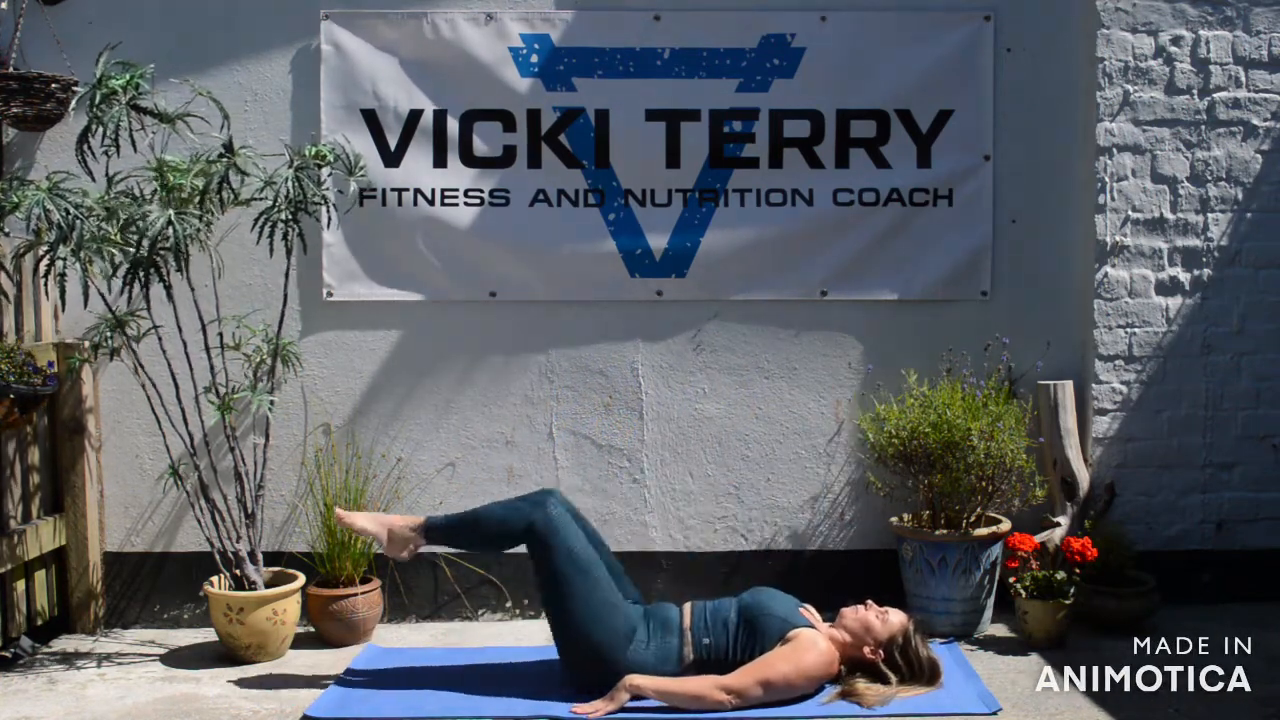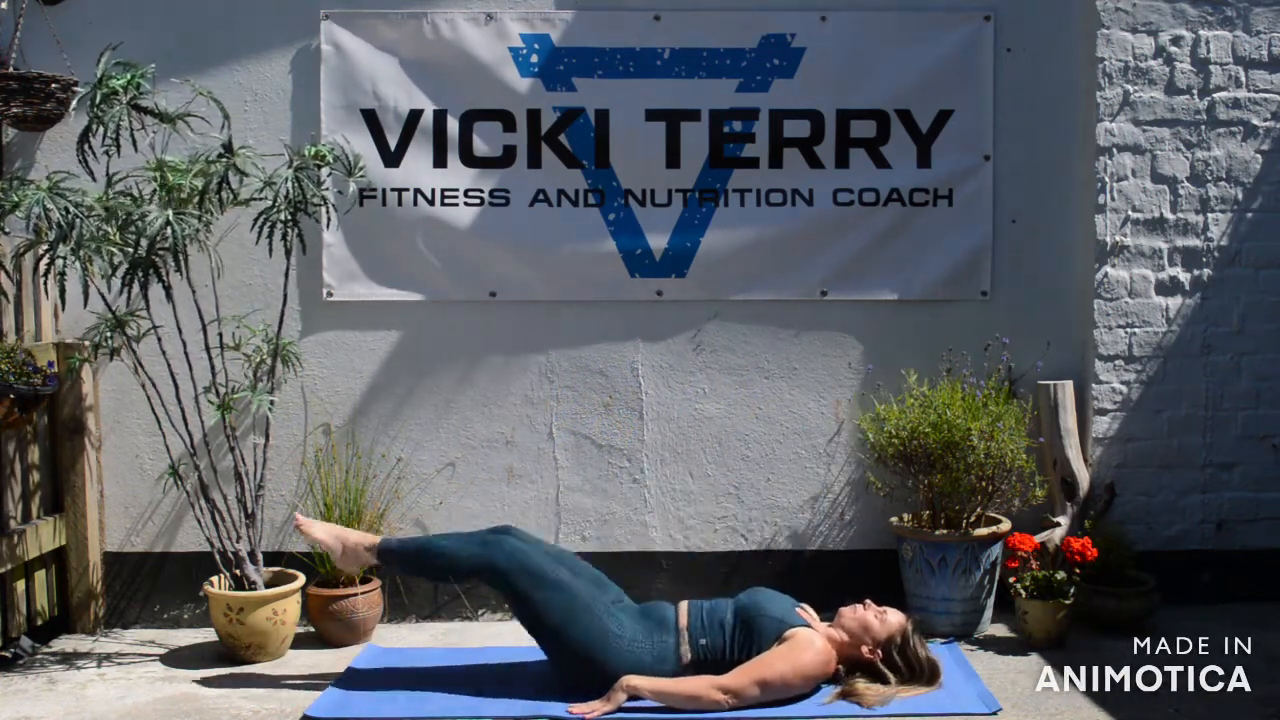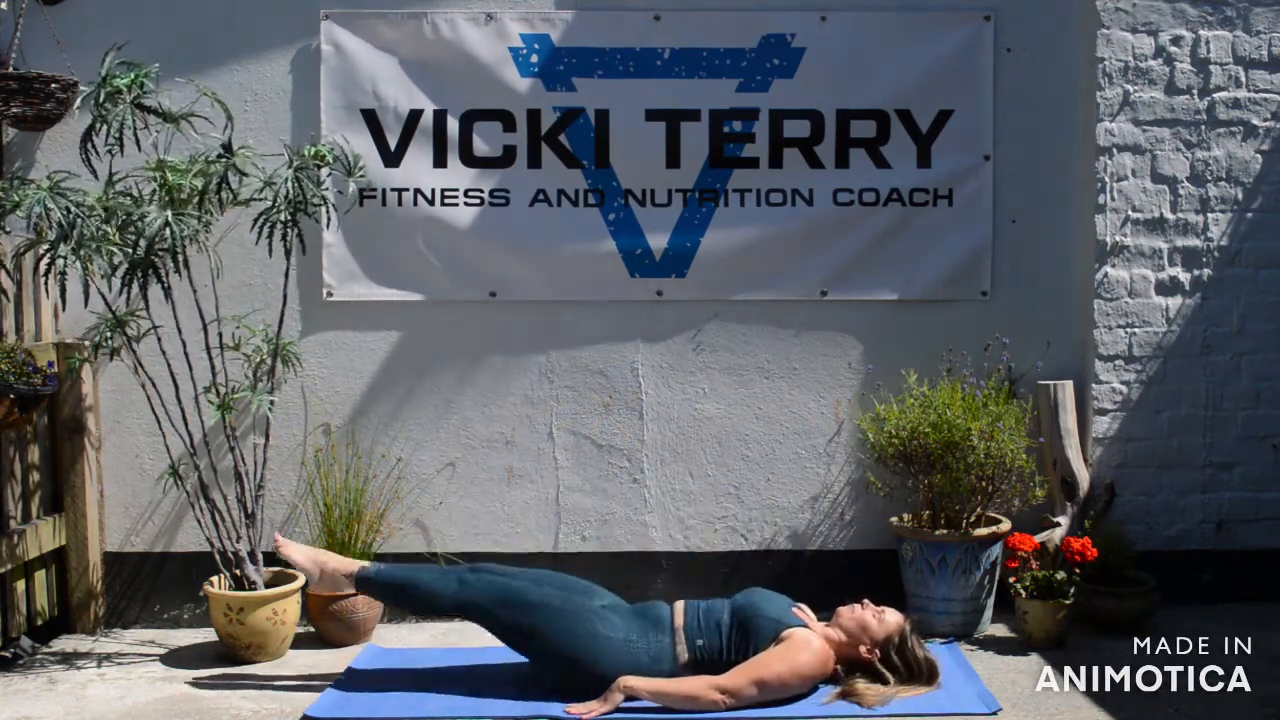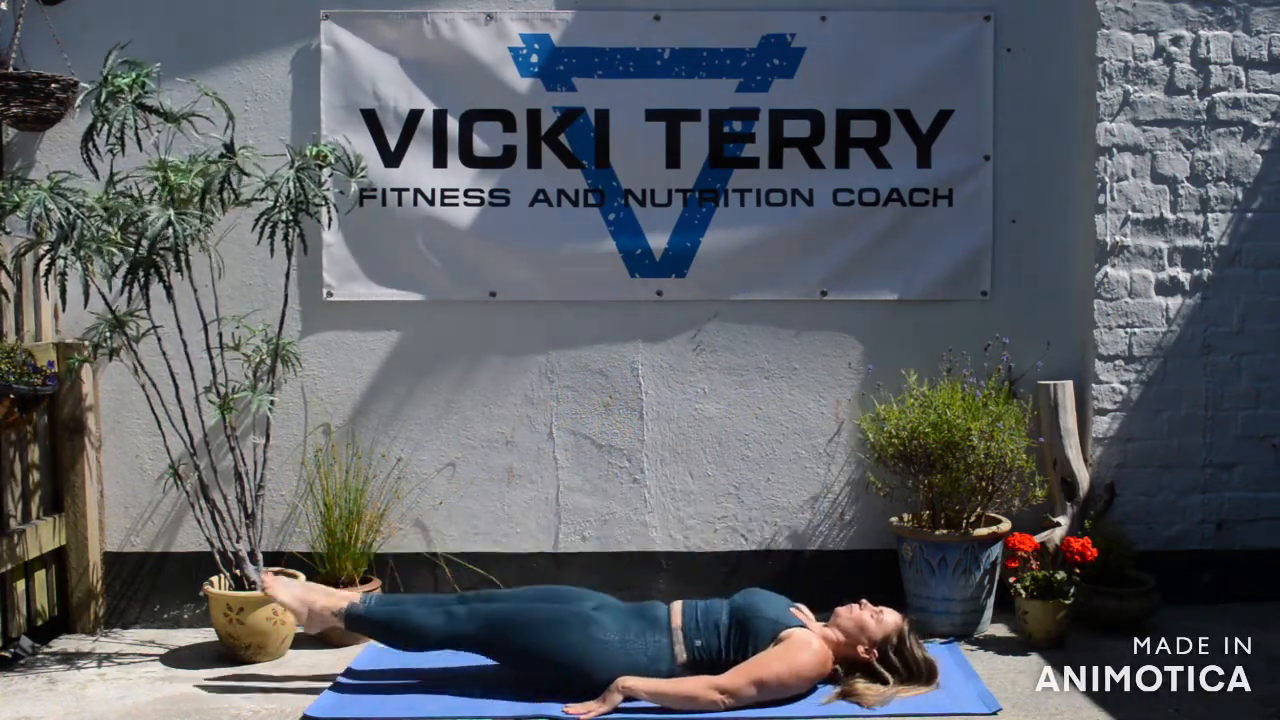
dt=0.2s
person 1, frame 1
left shoulder: (816, 656)
right shoulder: (811, 628)
left hip: (626, 657)
right hip: (644, 621)
left knee: (545, 512)
right knee: (553, 510)
left ankle: (412, 531)
right ankle: (417, 531)
person 1, frame 2
left shoulder: (814, 655)
right shoulder: (809, 628)
left hip: (625, 653)
right hip: (638, 620)
left knee: (503, 552)
right knee: (509, 542)
left ankle: (368, 548)
right ankle: (374, 550)
person 1, frame 3
left shoulder: (812, 656)
right shoulder: (807, 625)
left hip: (625, 653)
right hip: (635, 616)
left knee: (476, 589)
right knee: (486, 578)
left ankle: (345, 575)
right ankle: (352, 572)
person 1, frame 4
left shoulder: (811, 656)
right shoulder: (807, 625)
left hip: (625, 652)
right hip: (633, 616)
left knee: (465, 619)
right knee: (478, 605)
left ankle: (335, 609)
right ankle: (340, 604)
